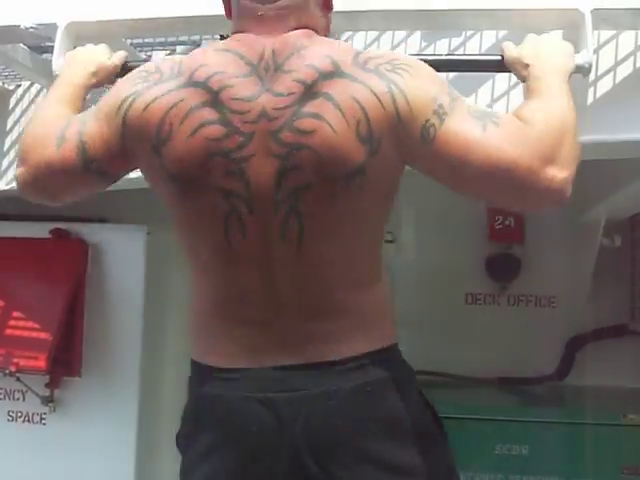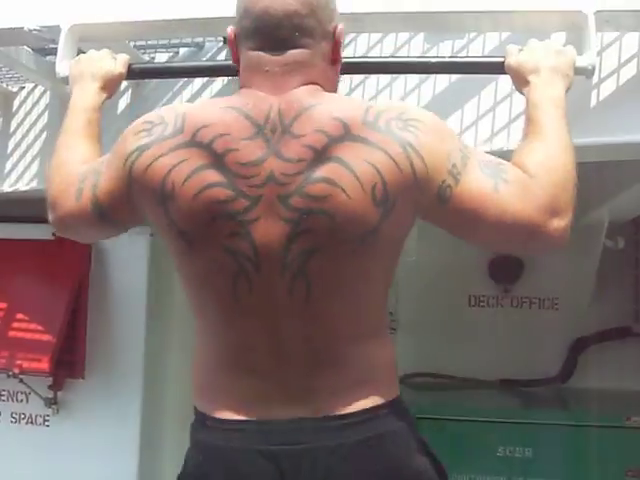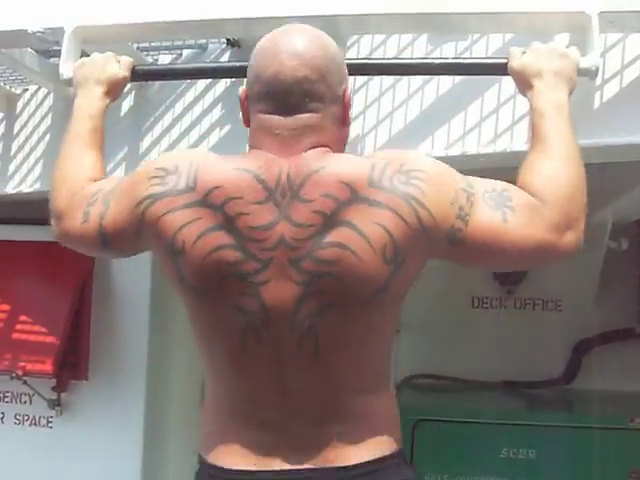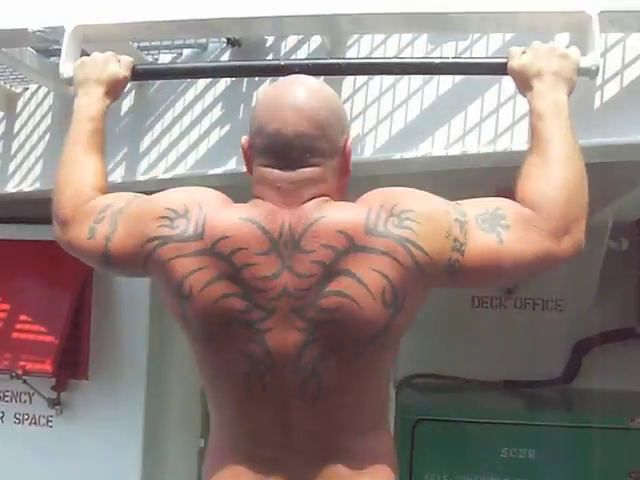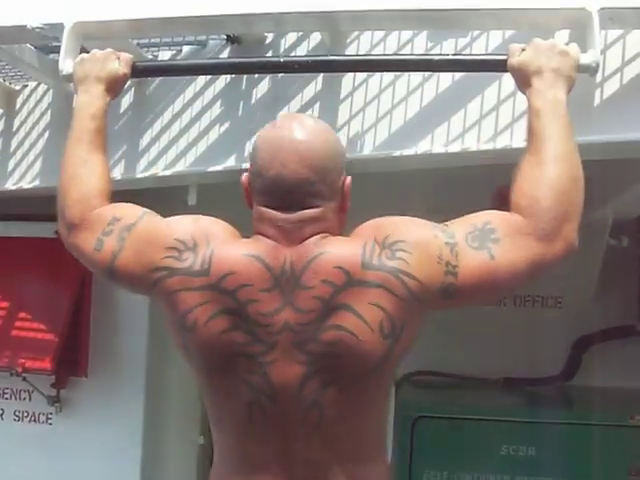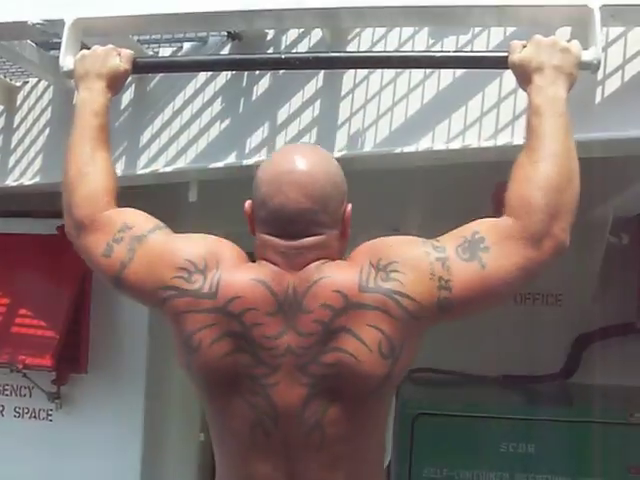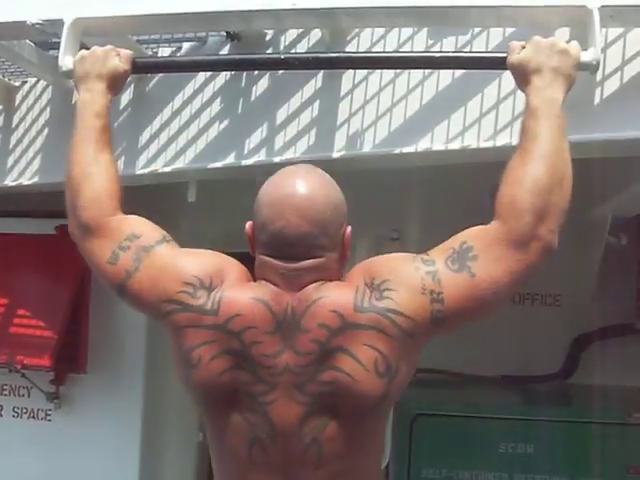
dt=0.1s
person 1, frame 1
left shoulder: (155, 89)
right shoulder: (385, 82)
left elbow: (37, 173)
right elbow: (546, 173)
left wrist: (76, 73)
right wrist: (546, 72)
left hip: (226, 403)
right hip: (358, 397)
person 1, frame 2
left shoulder: (168, 137)
right shoulder: (391, 135)
left elbow: (67, 204)
right elbow: (547, 214)
left wrist: (87, 91)
right wrist: (545, 86)
person 1, frame 3
left shoulder: (180, 190)
right shoulder: (398, 190)
left elbow: (70, 216)
right elbow: (557, 227)
left wrist: (92, 94)
right wrist: (549, 91)
person 1, frame 4
left shoulder: (190, 229)
right shoulder: (393, 233)
left elbow: (74, 219)
right elbow: (557, 229)
left wrist: (92, 97)
right wrist: (548, 94)
person 1, frame 5
left shoulder: (196, 265)
right shoulder: (391, 266)
left elbow: (79, 222)
right elbow: (548, 231)
left wrist: (92, 94)
right wrist: (547, 91)
person 1, frame 6
left shoulder: (204, 286)
right shoulder: (391, 290)
left elbow: (88, 219)
right elbow: (543, 229)
left wrist: (94, 91)
right wrist: (548, 88)
person 1, frame 7
left shoulder: (204, 303)
right shoulder: (390, 306)
left elbow: (93, 222)
right elbow: (530, 231)
left wrist: (95, 92)
right wrist: (545, 89)
